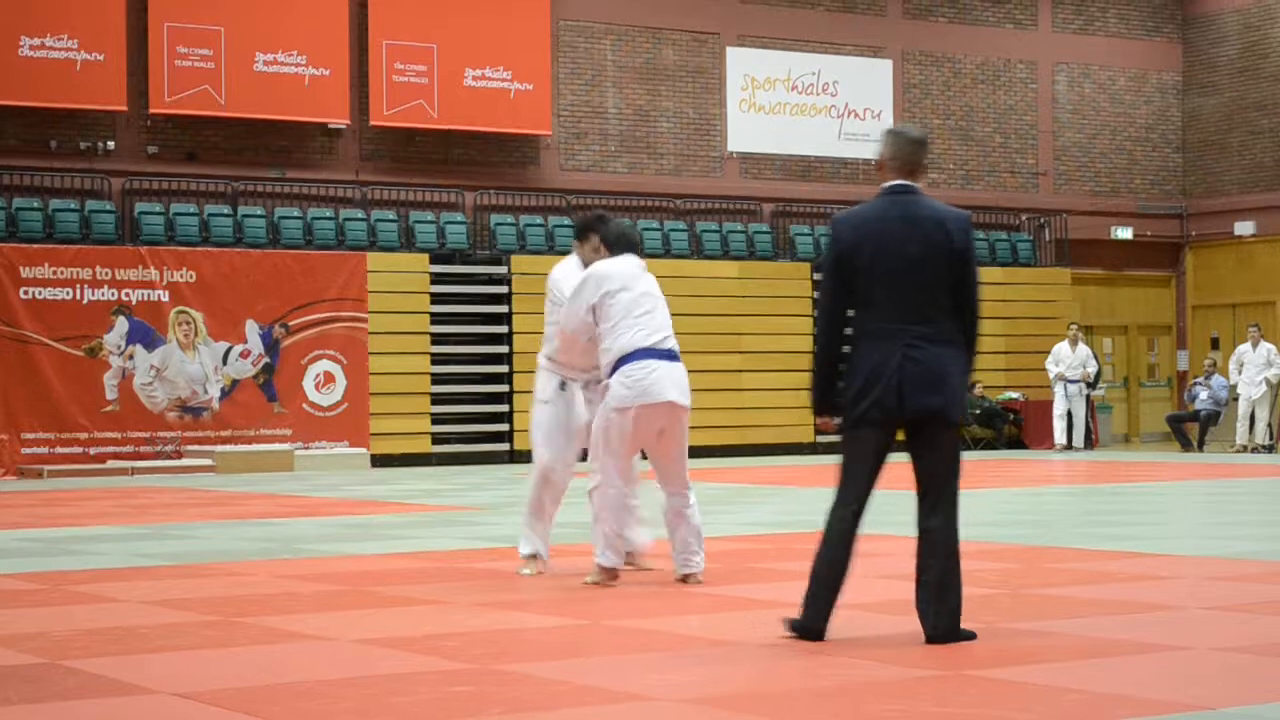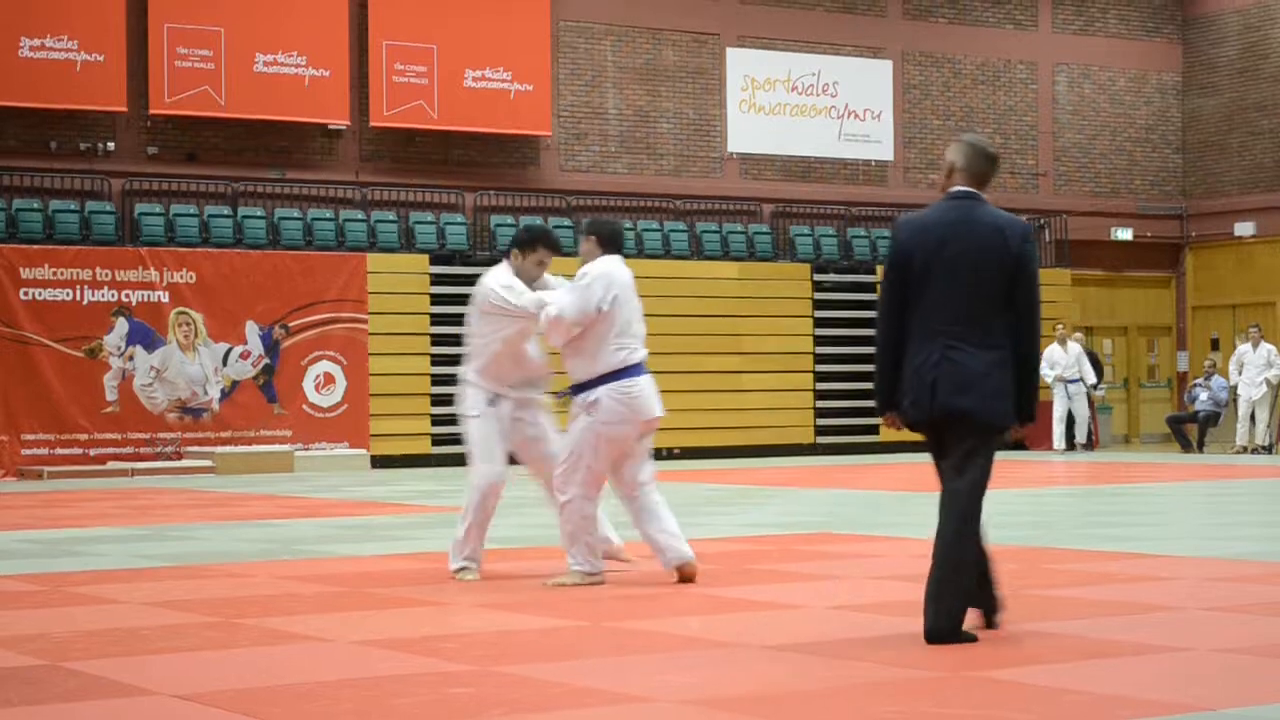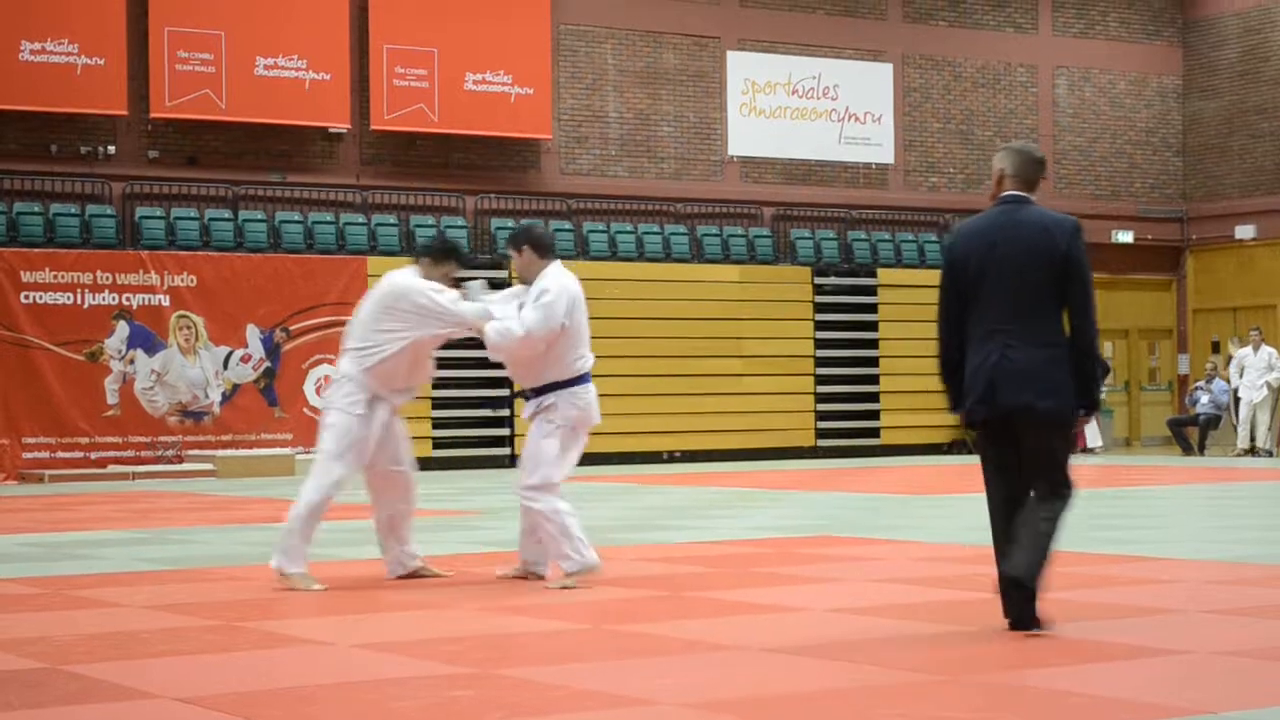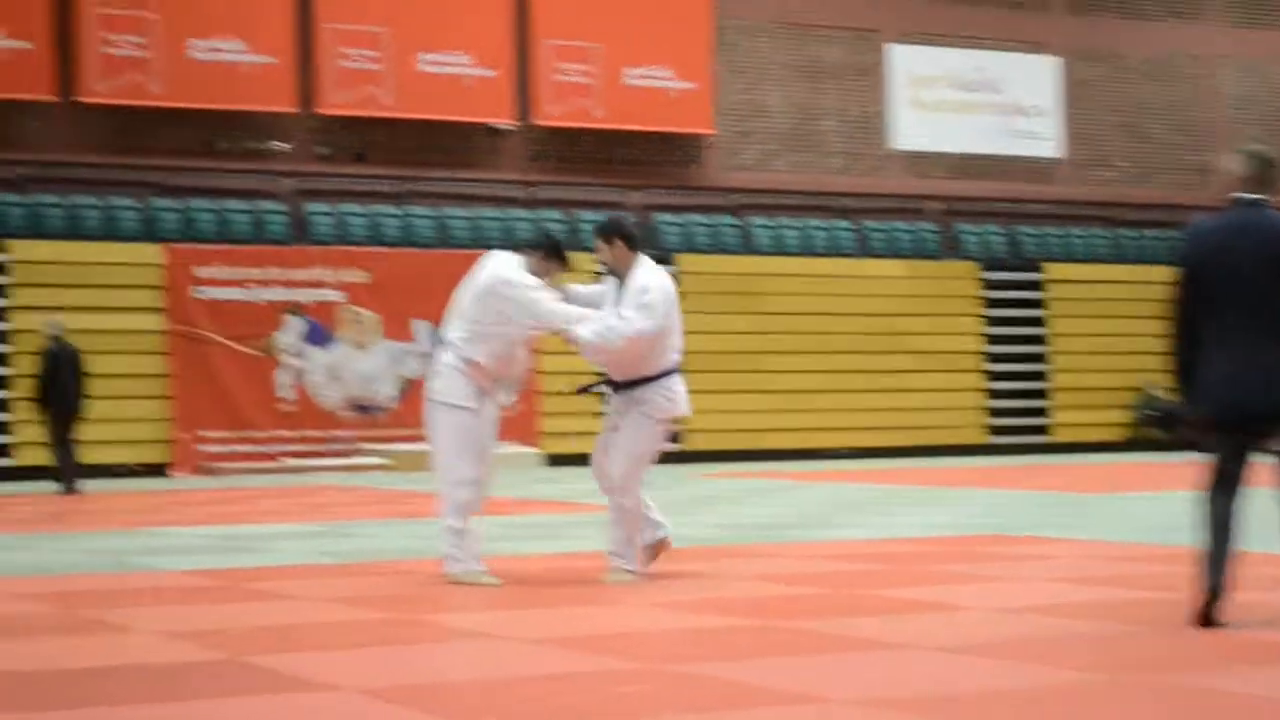
dt=0.4s
person 1, frame 1
left shoulder: (849, 225)
right shoulder: (955, 224)
left elbow: (829, 321)
right elbow: (968, 317)
left wrist: (824, 398)
right wrist: (957, 380)
left hip: (872, 383)
right hip: (937, 384)
left knee: (849, 502)
right knee: (938, 506)
left ankle: (815, 616)
right ankle: (942, 621)
person 1, frame 2
left shoulder: (910, 229)
right shoulder: (1014, 232)
left elbow: (890, 321)
right elbow: (1026, 326)
left wrist: (887, 394)
right wrist: (1025, 404)
left hip: (926, 385)
right hip: (984, 387)
left knee: (957, 495)
right knee: (963, 498)
left ankle: (983, 598)
right ankle: (942, 618)
person 1, frame 3
left shoulder: (964, 236)
right shoulder: (1063, 230)
left elbow: (950, 325)
right elbow: (1083, 322)
left wrist: (958, 391)
right wrist: (1087, 395)
left hip: (986, 386)
right hip: (1044, 383)
left knee: (1005, 497)
right knee: (1052, 488)
left ankle: (1019, 606)
right ankle: (1021, 571)
person 1, frame 4
left shoulder: (1203, 235)
left elbow: (1186, 320)
left wrist: (1192, 387)
left hip: (1221, 386)
left knee: (1223, 488)
left ankle: (1211, 585)
person 2, frame 1
left shoulder: (599, 273)
right shoulder: (649, 281)
left elbow: (570, 330)
left wrist: (593, 328)
left hip: (634, 381)
right hip: (672, 377)
left knee: (610, 476)
right knee: (676, 481)
left ankle: (608, 564)
right ankle: (690, 566)
person 2, frame 2
left shoulder: (598, 274)
right shoulder: (620, 279)
left elbow: (560, 321)
left wrist: (551, 304)
left hip: (611, 397)
right hip: (635, 392)
left knee: (572, 483)
right knee: (637, 485)
left ankle: (587, 568)
right ankle: (679, 558)
person 2, frame 3
left shoulder: (555, 287)
right shoulder: (546, 286)
left elbow: (523, 336)
right elbow: (507, 307)
left wrist: (489, 330)
left hip: (563, 402)
right hip: (556, 401)
left knee: (537, 487)
right knee: (536, 483)
left ankle: (580, 562)
right ankle: (533, 563)
person 2, frame 4
left shoulder: (651, 284)
right shoulder: (619, 282)
left elbow: (629, 336)
right elbow: (593, 299)
left wrist: (580, 335)
right wrist: (558, 290)
left hip: (652, 394)
right hip: (629, 392)
left knee: (623, 477)
right knee: (606, 466)
left ankle: (627, 562)
right ankle: (654, 535)
person 3, frame 1
right shoulder: (564, 276)
left hip: (601, 384)
right hip: (560, 382)
right knee: (551, 465)
left ankle: (629, 544)
right ankle: (534, 549)
person 3, frame 2
left shoulder: (539, 282)
right shoulder: (495, 284)
right elbow: (537, 306)
left hip: (523, 397)
right hip: (485, 397)
left knee: (559, 468)
right knee: (488, 478)
left ankle: (600, 539)
right ankle: (465, 558)
person 3, frame 3
left shoulder: (419, 290)
right shoulder: (405, 287)
left elbow: (453, 323)
right elbow: (465, 314)
left hip: (381, 398)
right hip: (354, 395)
left knee: (397, 478)
right knee: (329, 475)
left ankle: (403, 561)
right ankle: (290, 563)
person 3, frame 4
left shoulder: (500, 265)
right shoulder: (509, 279)
right elbow: (560, 317)
left hip: (477, 386)
right hip: (459, 385)
left knee: (472, 473)
right knee: (461, 475)
left ankle: (461, 553)
right ankle: (462, 562)
